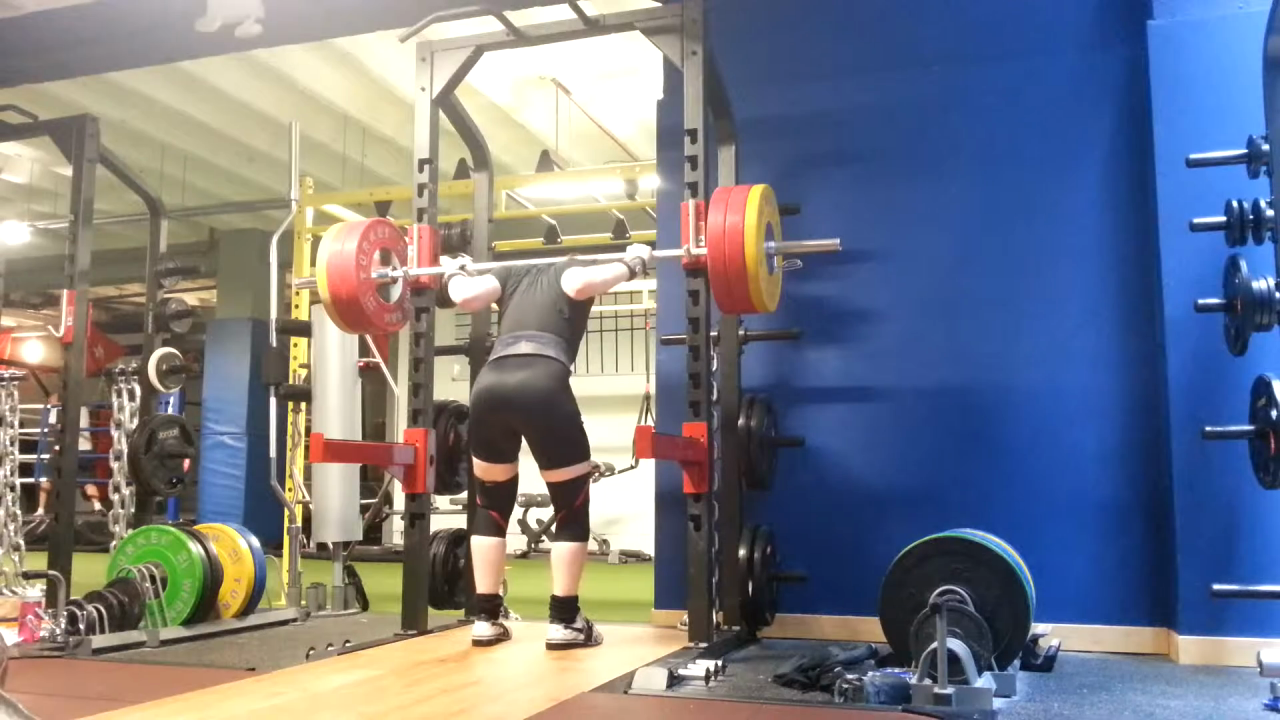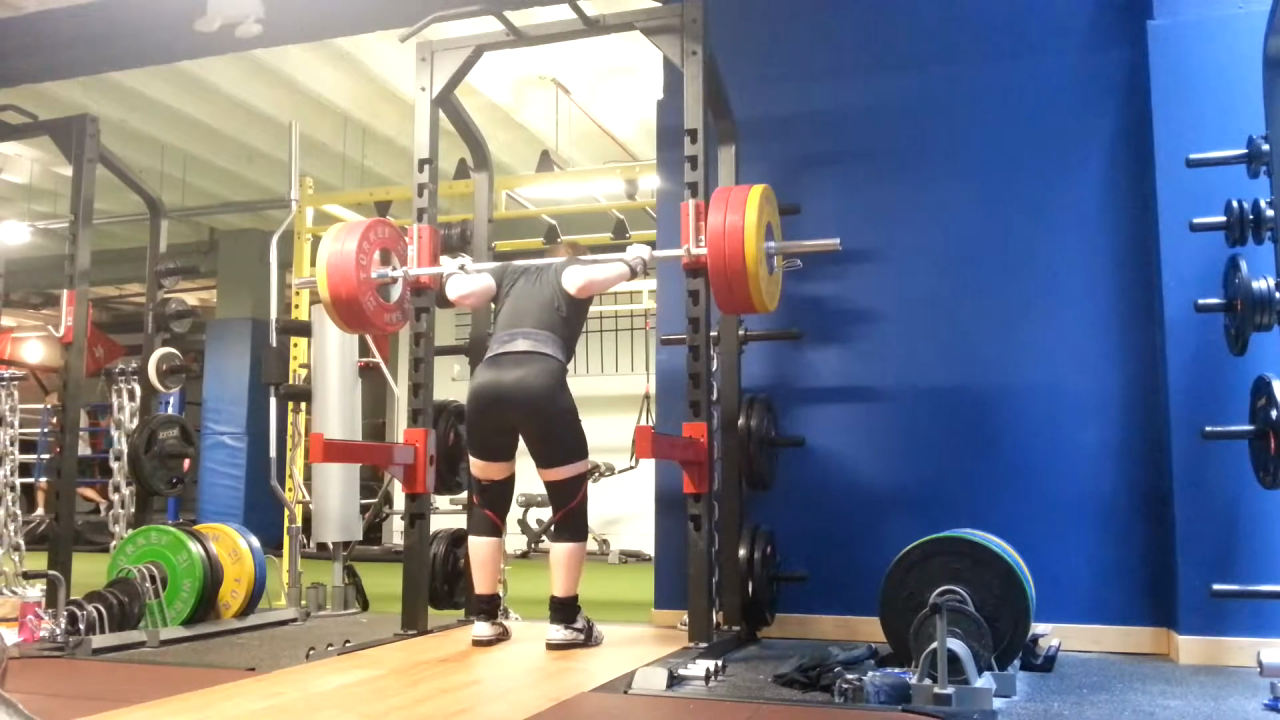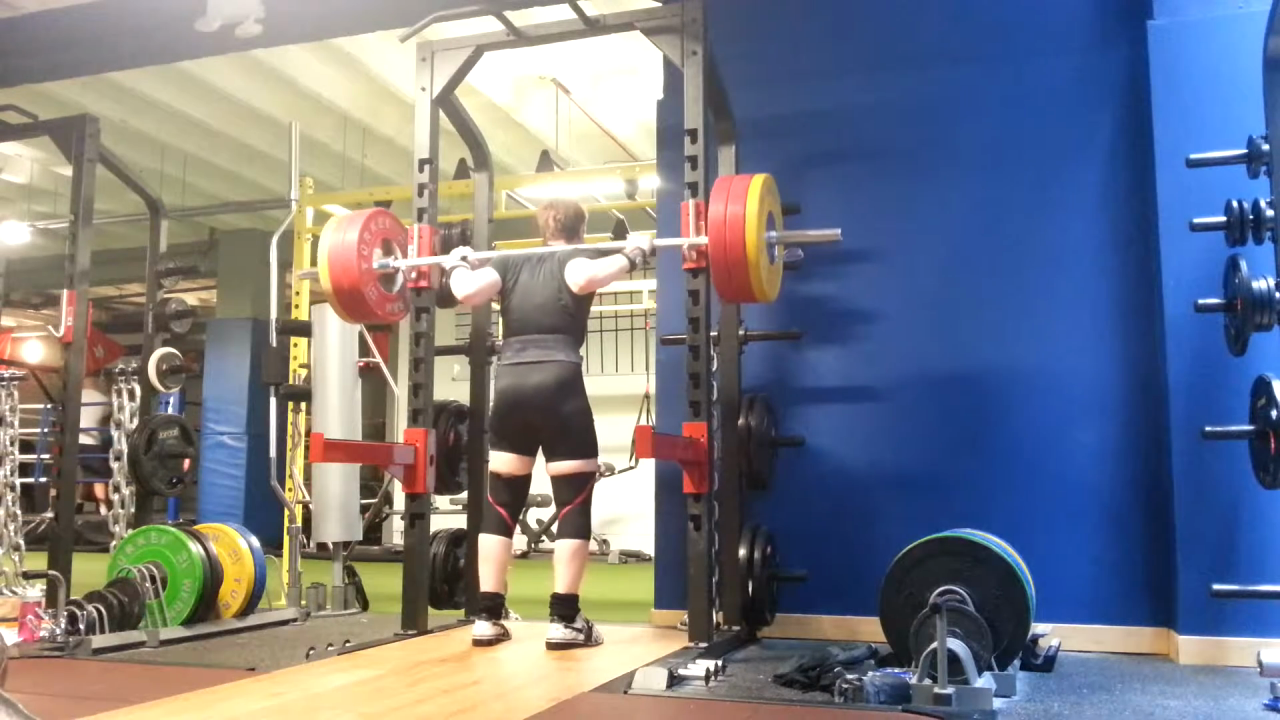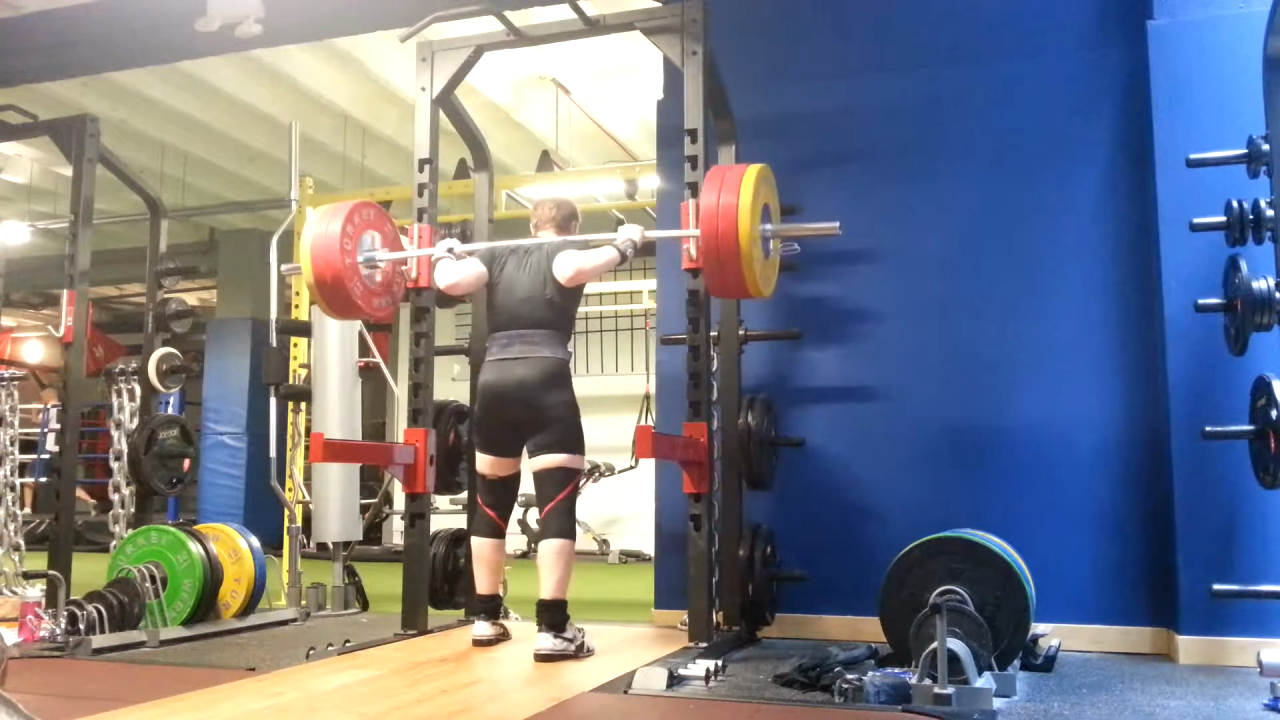
dt=1s
person 1, frame 1
left shoulder: (513, 273)
right shoulder: (576, 270)
left elbow: (467, 297)
right elbow: (581, 285)
left wrist: (453, 274)
right wrist: (632, 264)
left hip: (489, 386)
right hip: (542, 384)
left knee: (491, 506)
right knee: (572, 508)
left ankle: (486, 620)
right ankle: (565, 622)
person 1, frame 2
left shoulder: (509, 270)
right shoulder: (576, 269)
left elbow: (461, 294)
right elbow: (581, 283)
left wrist: (452, 273)
right wrist: (632, 265)
left hip: (487, 384)
right hip: (539, 381)
left knee: (487, 505)
right knee: (569, 506)
left ankle: (484, 619)
right ankle: (565, 622)
person 1, frame 3
left shoulder: (510, 261)
right shoulder: (581, 256)
left elbow: (467, 291)
right elbow: (583, 278)
left wrist: (456, 265)
right wrist: (633, 253)
left hip: (509, 385)
right hip: (558, 383)
left knee: (501, 504)
right knee: (573, 505)
left ankle: (487, 617)
right ankle: (564, 621)
person 1, frame 4
left shoulder: (497, 254)
right shoulder: (571, 248)
left elbow: (451, 282)
right elbow: (571, 272)
left wrist: (443, 255)
right wrist: (624, 246)
left hip: (493, 380)
right hip: (544, 380)
left knee: (492, 504)
right knee: (557, 504)
left ankle: (486, 618)
right ankle: (552, 629)
